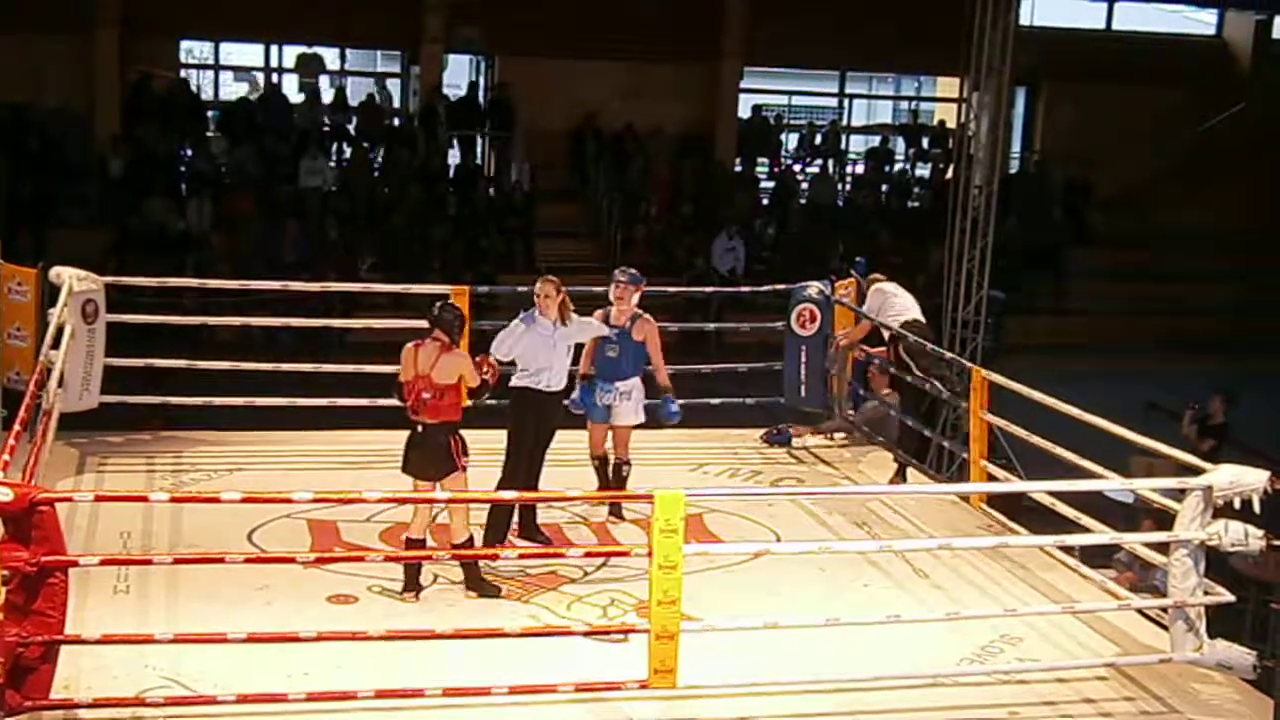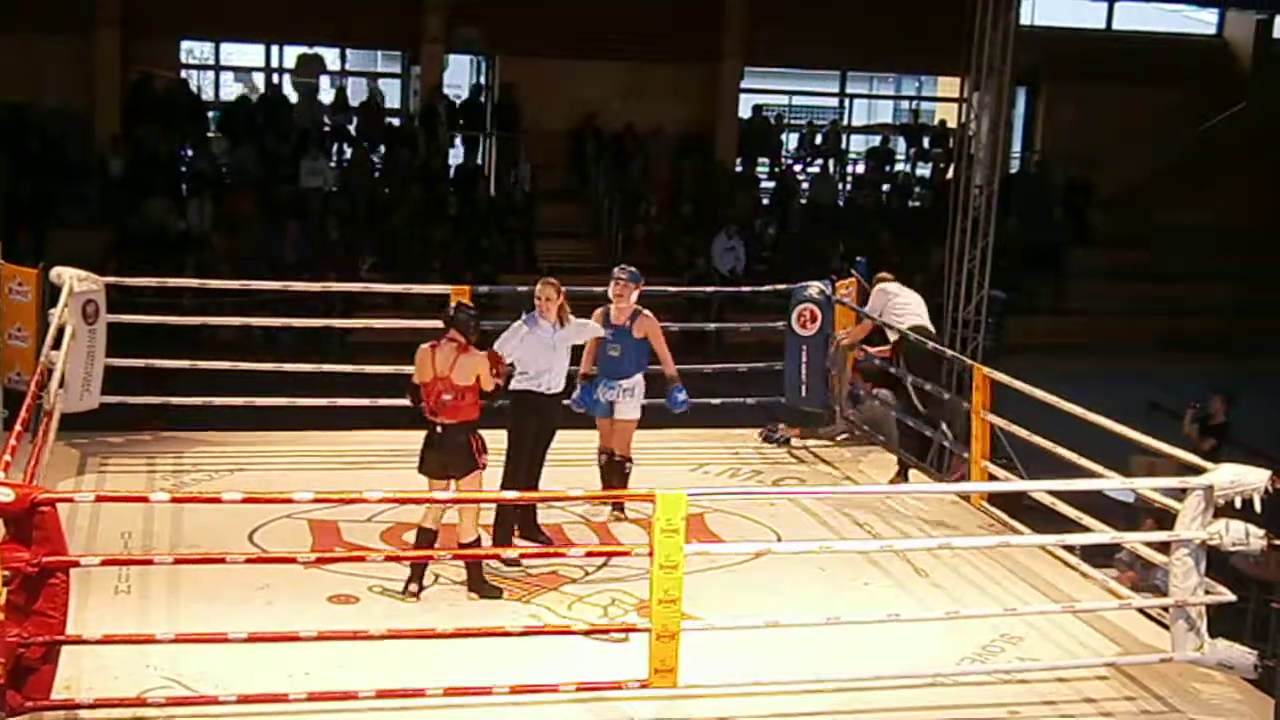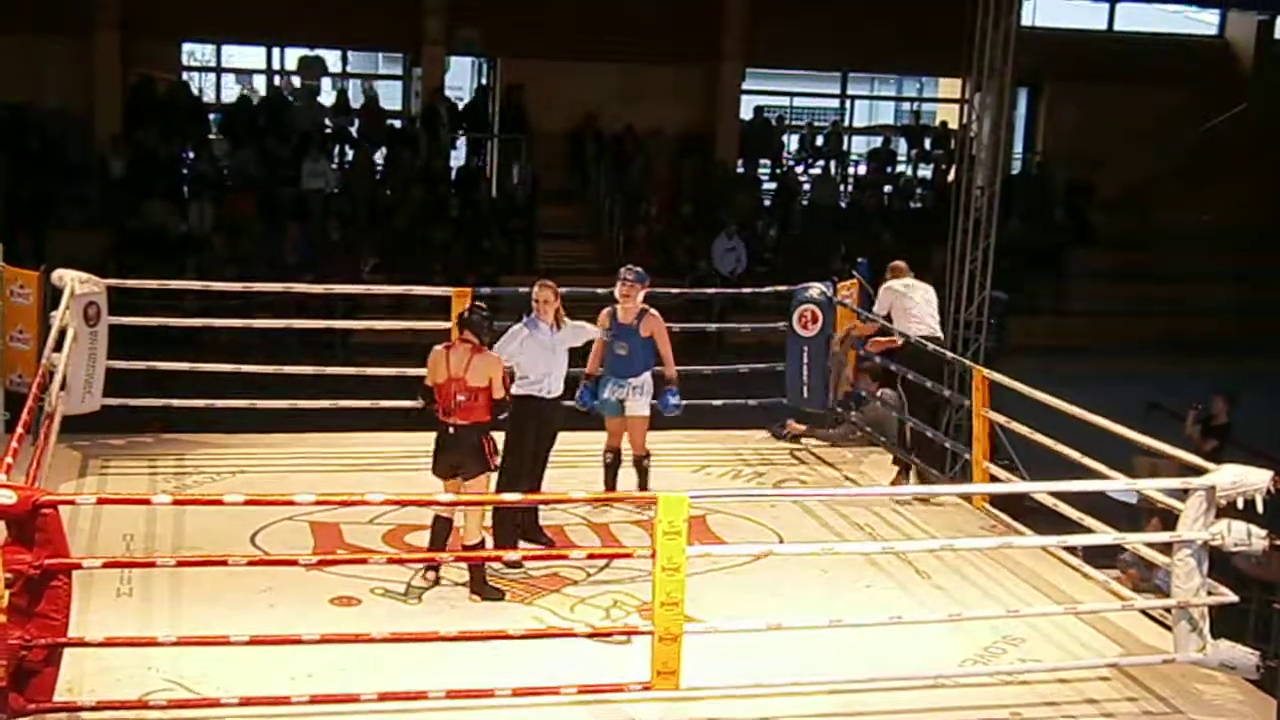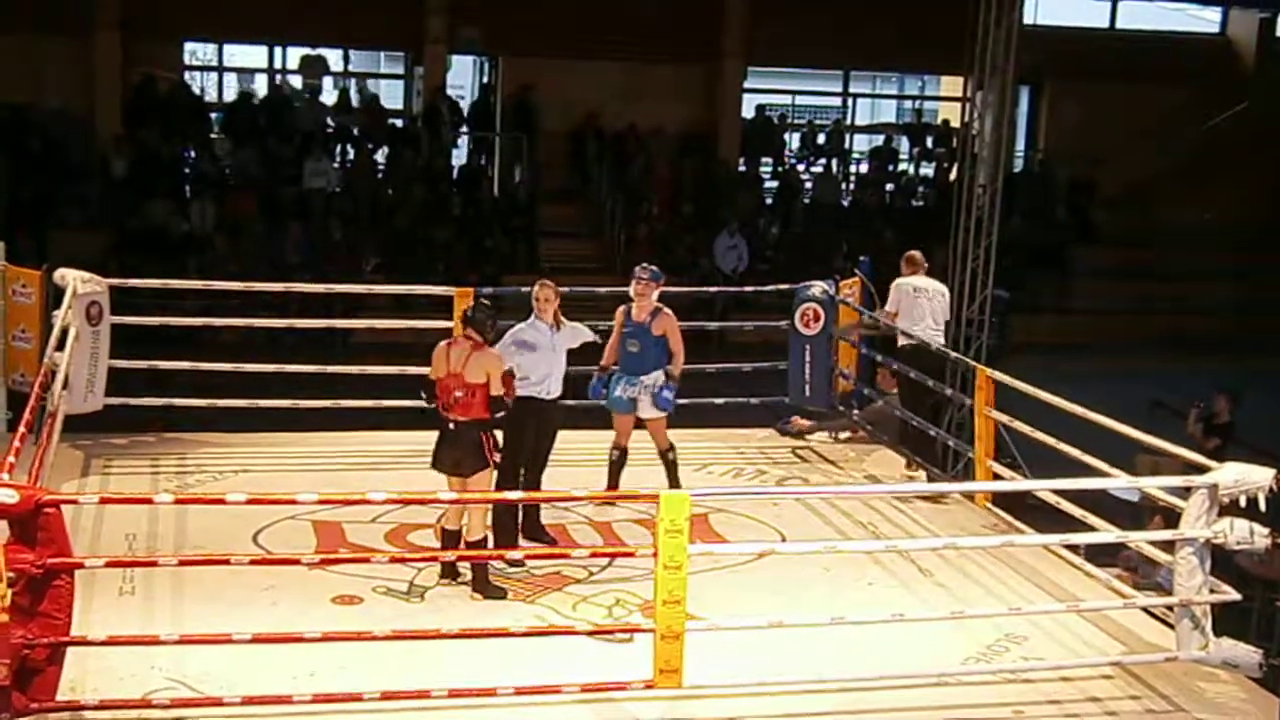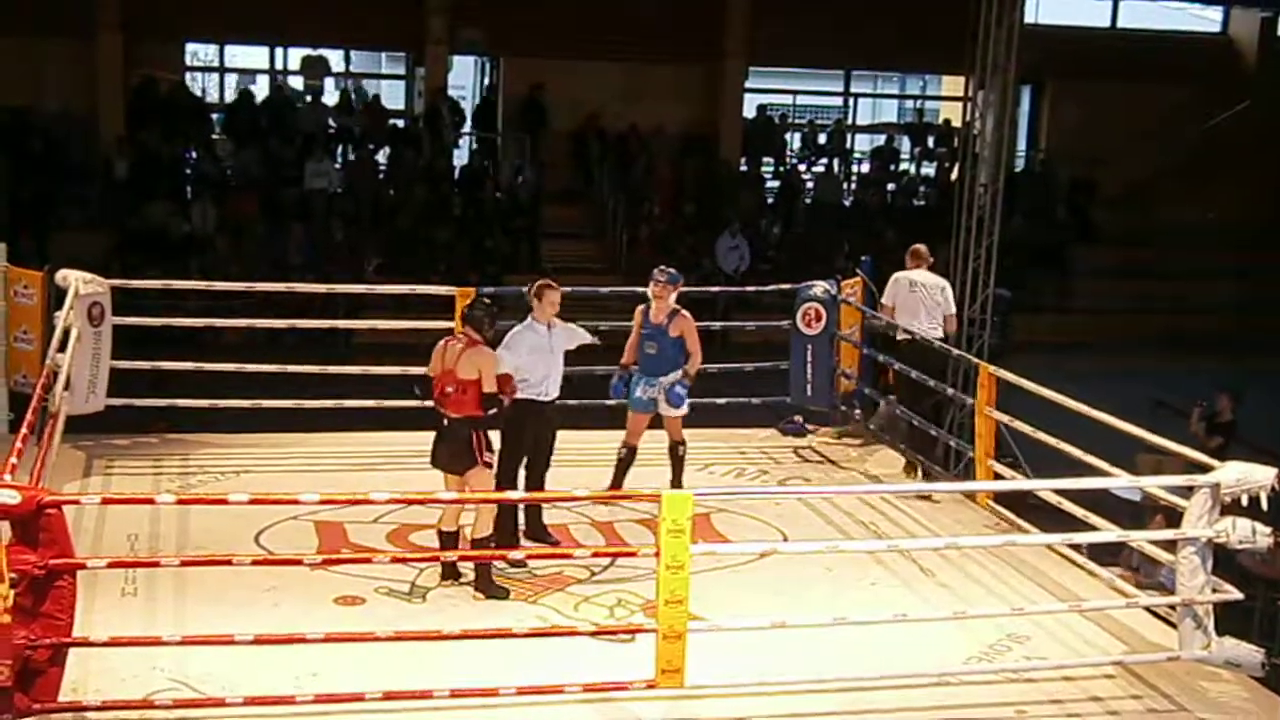
dt=0.2s
person 1, frame 1
left shoulder: (409, 351)
right shoulder: (458, 359)
left elbow: (402, 393)
right elbow: (478, 391)
right wrist: (487, 371)
left hip: (419, 439)
right hip: (445, 441)
left knee: (421, 513)
right knee: (459, 514)
left ankle: (411, 585)
right ankle: (474, 581)
person 1, frame 2
left shoulder: (424, 353)
right shoulder: (477, 359)
left elbow: (415, 397)
right elbow: (490, 395)
right wrist: (497, 375)
left hip: (434, 439)
right hip: (463, 441)
left knee: (434, 509)
right knee: (468, 514)
left ankle: (414, 581)
right ankle: (475, 583)
person 1, frame 3
left shoulder: (438, 354)
right shoulder: (490, 361)
left elbow: (427, 398)
right elbow: (498, 410)
right wrist: (501, 394)
left hip: (446, 439)
right hip: (475, 443)
left knee: (450, 502)
right knee: (474, 515)
left ankle: (430, 569)
right ankle: (478, 585)
person 1, frame 4
left shoulder: (442, 350)
right shoulder: (490, 358)
left elbow: (430, 394)
right elbow: (497, 409)
right wrist: (507, 394)
left hip: (449, 435)
right hip: (476, 438)
left knee: (456, 503)
right knee: (477, 512)
left ankle: (448, 569)
right ankle: (480, 583)
person 1, frame 5
left shoulder: (443, 347)
right shoulder: (484, 355)
left elbow: (428, 389)
right elbow: (490, 407)
right wrist: (505, 393)
left hip: (446, 433)
right hip: (470, 436)
left knee: (454, 504)
right knee: (486, 508)
left ankle: (448, 570)
right ankle: (483, 582)
person 2, frame 1
left shoulder: (570, 324)
right shoulder: (526, 326)
left elbow: (591, 327)
right elbow: (499, 352)
left wrist: (608, 332)
right wrist: (521, 324)
left hip: (552, 399)
right hip: (525, 397)
left knee: (534, 465)
right knee: (515, 467)
left ankle: (528, 525)
right ankle: (494, 538)
person 2, frame 2
left shoulder: (568, 327)
right shoulder: (526, 329)
left elbow: (588, 327)
right elbow: (501, 353)
left wrist: (603, 332)
right wrist: (523, 326)
left hip: (552, 401)
right hip: (525, 400)
left knee: (534, 466)
right knee: (516, 470)
left ankle: (528, 525)
right ankle: (503, 541)
person 2, frame 3
left shoulder: (565, 329)
right shoulder: (523, 331)
left elbow: (583, 330)
right elbow: (498, 357)
left wrist: (598, 334)
right wrist: (522, 333)
left hip: (551, 405)
right hip: (525, 404)
left knee: (535, 469)
right knee: (512, 472)
left ankle: (530, 527)
right ankle: (505, 543)
person 2, frame 4
left shoulder: (563, 330)
right shoulder: (521, 333)
left elbow: (578, 332)
right elbow: (496, 358)
left wrist: (592, 337)
right wrist: (510, 352)
left hip: (550, 406)
right hip: (524, 406)
left knee: (535, 469)
right knee: (510, 473)
left ankle: (531, 525)
right ankle: (505, 543)
person 2, frame 5
left shoulder: (559, 330)
right shoulder: (520, 336)
left elbow: (573, 332)
right elbow: (499, 364)
left wrist: (589, 338)
left hip: (547, 408)
right hip: (521, 409)
left knee: (538, 469)
right knee: (508, 475)
left ankle: (535, 526)
right ankle: (506, 543)
person 3, frame 1
left shoulder: (644, 323)
right shoulder: (600, 316)
left elbow: (657, 361)
right elbow: (589, 351)
left wrist: (667, 394)
right wrist: (582, 383)
left hip: (627, 388)
right hip: (600, 386)
left knee: (620, 449)
right knee: (595, 447)
left ankle: (616, 504)
right ankle: (604, 488)
person 3, frame 2
left shoulder: (644, 320)
right shoulder: (600, 315)
left elbow: (663, 354)
right elbow: (591, 350)
left wrist: (675, 383)
right wrist: (583, 382)
left hip: (630, 385)
right hip: (603, 384)
left knee: (622, 446)
right knee: (606, 443)
left ankle: (619, 503)
right ankle: (607, 491)
person 3, frame 3
left shoulder: (650, 318)
right shoulder: (607, 315)
left elbow: (667, 355)
right elbow: (598, 349)
left wrist: (671, 386)
right wrist: (588, 381)
left hip: (638, 383)
right hip: (612, 382)
left knee: (637, 443)
right knee: (612, 441)
left ankle: (644, 489)
right ankle: (610, 490)
person 3, frame 4
left shoulder: (664, 317)
right shoulder: (623, 312)
left elbow: (678, 353)
right elbow: (614, 344)
left wrist: (671, 384)
right wrist: (601, 374)
left hip: (652, 382)
right hip: (625, 380)
left knee: (660, 440)
right knee: (620, 438)
left ankle: (674, 483)
right ankle: (611, 488)
person 3, frame 5
left shoulder: (682, 319)
right shoulder: (641, 312)
left elbow: (695, 353)
right elbow: (633, 343)
left wrist: (686, 382)
right wrist: (622, 372)
left hip: (670, 382)
right hip: (644, 380)
left knee: (674, 435)
right knee: (631, 436)
left ankle: (677, 483)
right ankle: (616, 485)
person 4, frame 1
left shoulder: (878, 289)
right shoulder: (905, 295)
left elbow: (864, 326)
left wrist: (847, 340)
left hip: (909, 334)
right hip: (924, 335)
left knee: (922, 372)
right knee: (911, 408)
right ankle: (901, 470)
person 4, frame 2
left shoulder: (881, 289)
right shoulder: (913, 295)
left elbow: (867, 325)
left wrist: (847, 339)
right wrist: (873, 352)
left hip: (910, 343)
right hip: (930, 342)
left knee: (920, 401)
right knee: (909, 410)
right ankle: (904, 470)
person 4, frame 3
left shoulder: (890, 287)
right shoulder: (928, 289)
left elbow: (874, 324)
left wrist: (854, 330)
left hip: (913, 349)
right hip: (936, 347)
left knee: (915, 412)
right knee: (930, 413)
left ankle: (930, 474)
person 4, frame 4
left shoulder: (901, 285)
right shoulder: (941, 289)
left elbow: (888, 319)
left hip: (912, 352)
right hip: (938, 353)
left knee: (916, 415)
right knee: (931, 413)
right ankle: (915, 456)
person 4, frame 5
left shoulder: (899, 278)
right shoulder: (942, 284)
left elbow: (886, 314)
right elbow: (952, 327)
left hip: (908, 346)
right hip: (935, 349)
left knee: (911, 410)
right knee: (930, 409)
left ankle: (930, 469)
right ankle: (916, 461)
